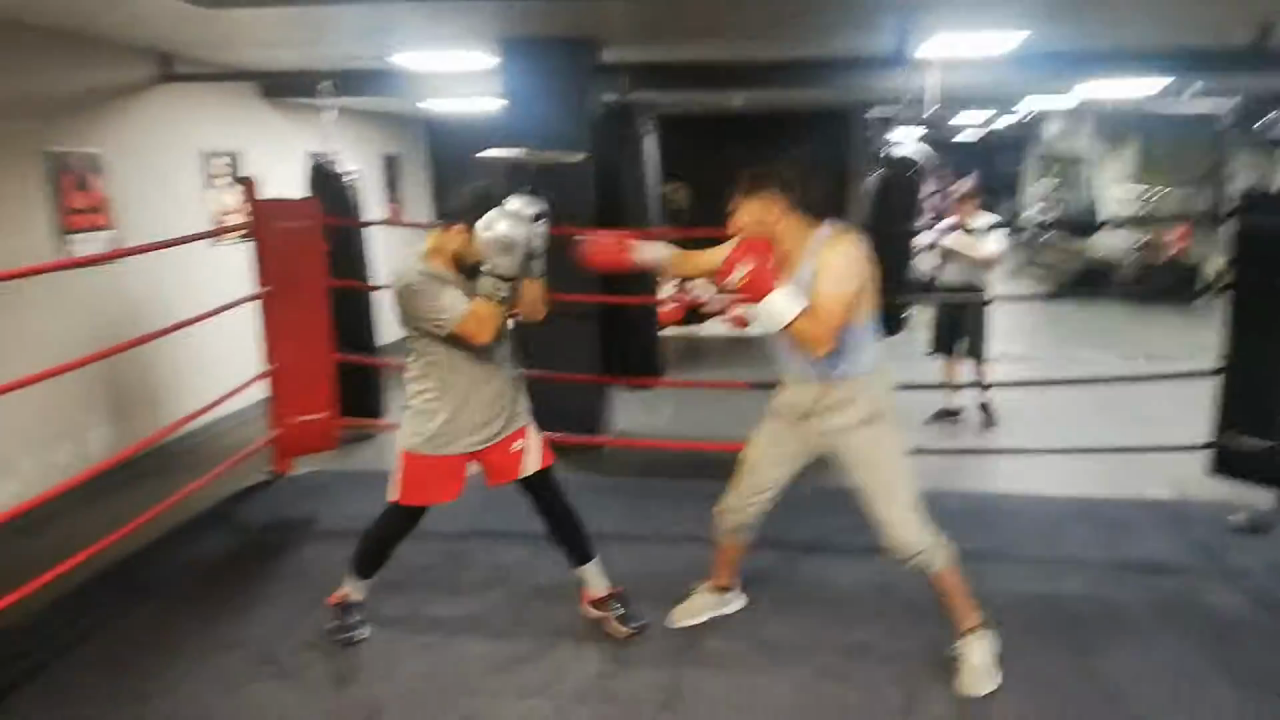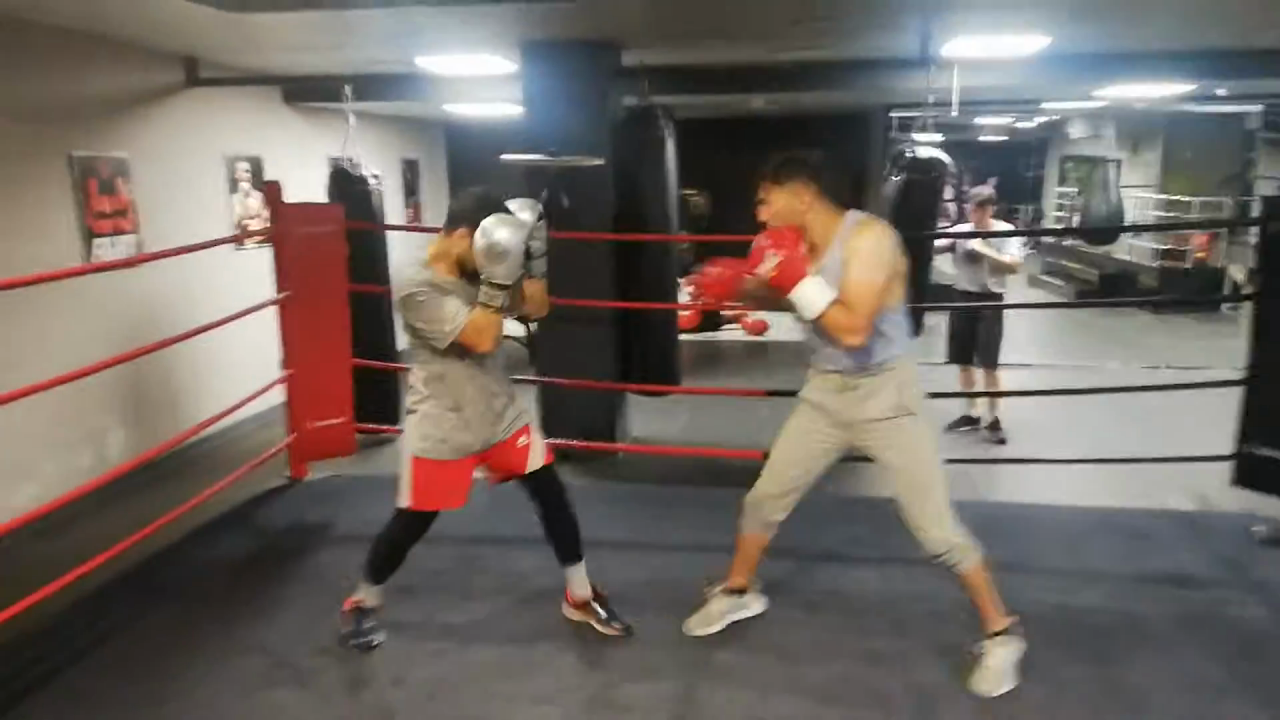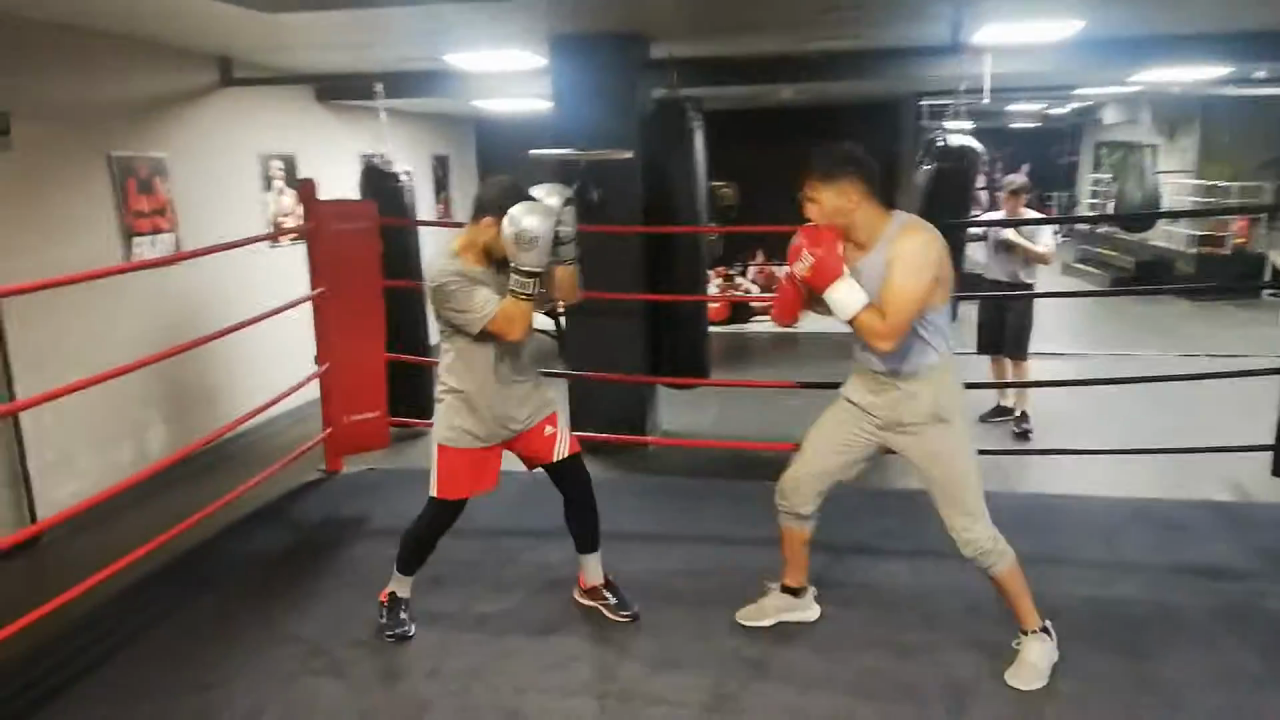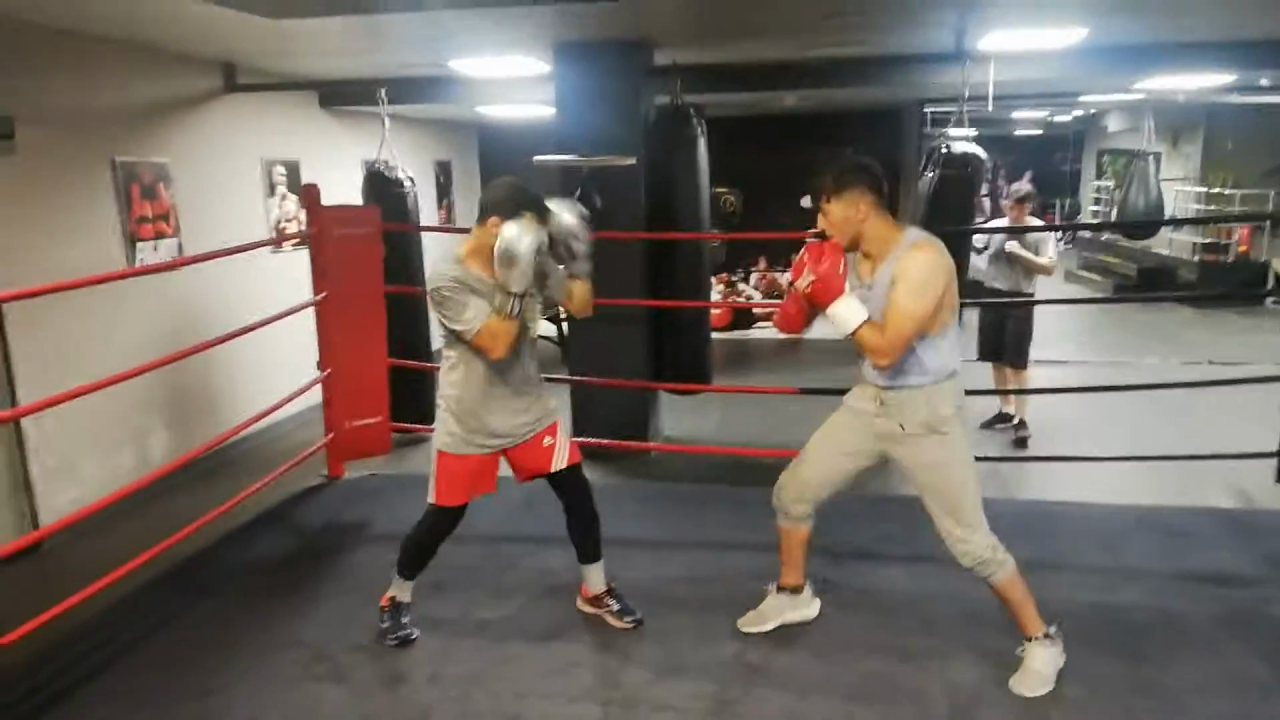
dt=0.1s
person 1, frame 1
left shoulder: (841, 248)
right shoulder: (758, 246)
left elbow: (820, 341)
right elbow: (694, 263)
left wrist: (767, 290)
right wrist: (636, 252)
left hip: (858, 403)
right hip: (799, 401)
left knee: (909, 533)
right knee: (737, 509)
left ankle: (972, 633)
right ankle: (722, 590)
person 1, frame 2
left shoulder: (869, 238)
right shoulder: (797, 241)
left elbow: (852, 330)
right elbow: (782, 287)
left wrist: (794, 279)
right wrist: (740, 280)
left hip: (886, 396)
right hip: (825, 393)
left knee: (937, 529)
right knee: (766, 498)
left ankle: (1001, 634)
right ankle: (738, 592)
person 1, frame 3
left shoulder: (915, 241)
right shoulder: (844, 240)
left elbow: (887, 335)
left wrist: (831, 279)
right wrist: (805, 289)
left hip: (926, 398)
right hip: (866, 393)
left knee: (973, 533)
right knee: (794, 488)
left ankle: (1037, 634)
right ankle: (794, 593)
person 1, frame 4
left shoulder: (921, 259)
right shoulder: (865, 254)
left elbow: (885, 352)
left wrist: (833, 296)
right wrist: (813, 298)
left hip: (925, 409)
right hip: (870, 401)
left knee: (969, 540)
right knee: (793, 488)
left ankle: (1041, 640)
right ankle: (791, 592)
person 2, frame 1
left shoulder: (493, 260)
right shoulder: (417, 279)
left elbow: (533, 311)
right elbow: (481, 332)
left wrist: (528, 254)
right wrist: (497, 271)
left hip: (502, 412)
right hip: (438, 425)
left knee: (551, 499)
right knee: (402, 515)
left ankle: (600, 594)
right ankle: (348, 596)
person 2, frame 2
left shoulder: (481, 263)
right shoulder: (418, 289)
left elbow: (535, 307)
right elbow: (483, 338)
left wrist: (531, 254)
right wrist: (500, 277)
left hip: (500, 413)
right hip: (441, 427)
left knee: (552, 496)
right knee: (411, 522)
left ankle: (581, 595)
right ankle: (361, 602)
person 2, frame 3
left shoulder: (511, 252)
right shoulder: (447, 277)
left elbow: (569, 295)
right elbow: (513, 327)
left wrist: (562, 240)
right wrist: (529, 264)
left hip: (528, 401)
right hip: (468, 416)
left knee: (578, 484)
right knee: (441, 512)
left ankle: (593, 583)
right ankle: (396, 593)
person 2, frame 4
left shoulder: (528, 259)
right shoulder: (448, 280)
left elbow: (581, 306)
right elbow: (497, 347)
left wrist: (574, 252)
right wrist: (513, 287)
left hip: (529, 410)
right hip: (468, 424)
left knee: (578, 493)
right knee: (441, 518)
left ankle: (595, 591)
right ankle: (397, 598)
person 3, frame 1
left shoulder: (990, 225)
right shoulder: (945, 225)
left elbow: (990, 257)
right elbow: (919, 246)
left wrist: (960, 245)
left hip: (972, 293)
right hip: (947, 292)
left knee: (975, 352)
right knee: (947, 351)
left ankle: (985, 401)
right ankle: (952, 403)
person 3, frame 2
left shoulder: (1006, 231)
right shoulder: (960, 230)
left elbow: (1014, 265)
right elbow: (934, 246)
left wrist: (984, 250)
left hip: (989, 302)
right hip: (962, 299)
left knee: (989, 363)
right knee: (964, 360)
left ankle: (993, 418)
right ankle: (973, 413)
person 3, frame 3
left shoulder: (1038, 222)
right shoulder: (991, 218)
left elbow: (1047, 256)
left wrist: (1018, 240)
left hip: (1019, 291)
right hip: (992, 288)
left knee: (1017, 355)
right knee: (995, 351)
left ankle: (1021, 412)
right ankle: (1005, 404)
person 3, frame 4
left shoulder: (1042, 232)
right shoulder: (994, 226)
left elbow: (1049, 267)
right elbow: (970, 246)
left wrist: (1021, 253)
left hip: (1019, 300)
right hip: (992, 296)
left knee: (1017, 362)
right knee: (997, 359)
left ankle: (1020, 420)
right ankle: (1006, 411)
